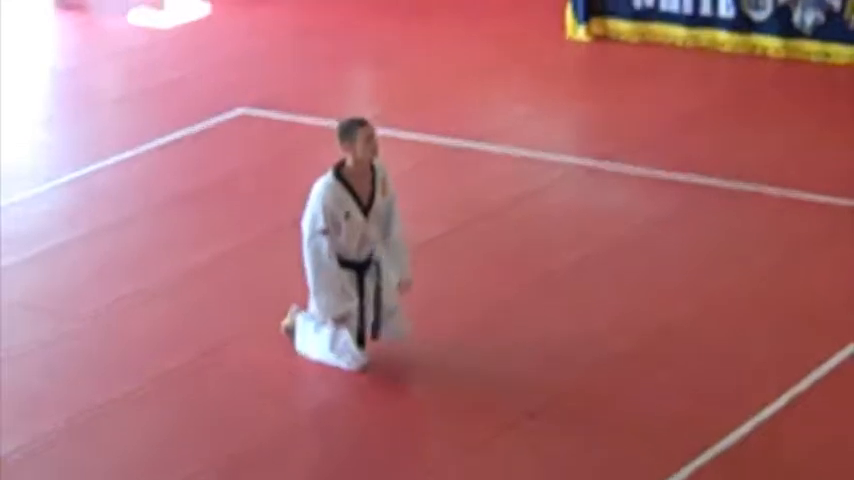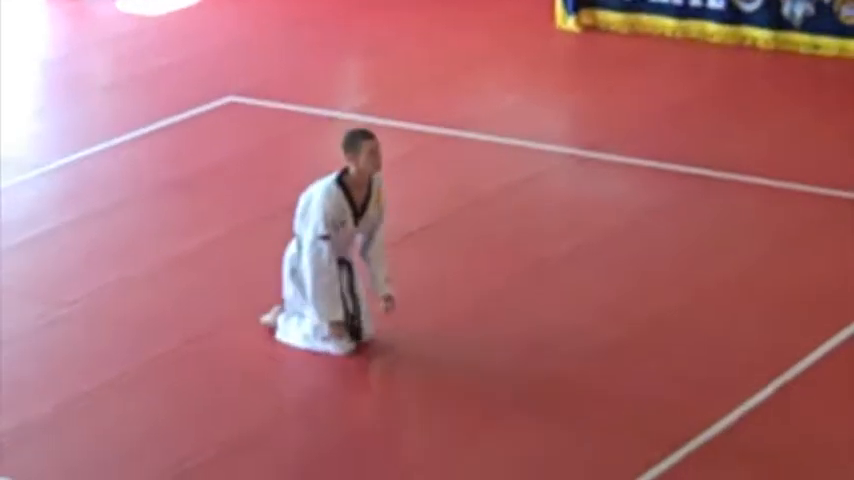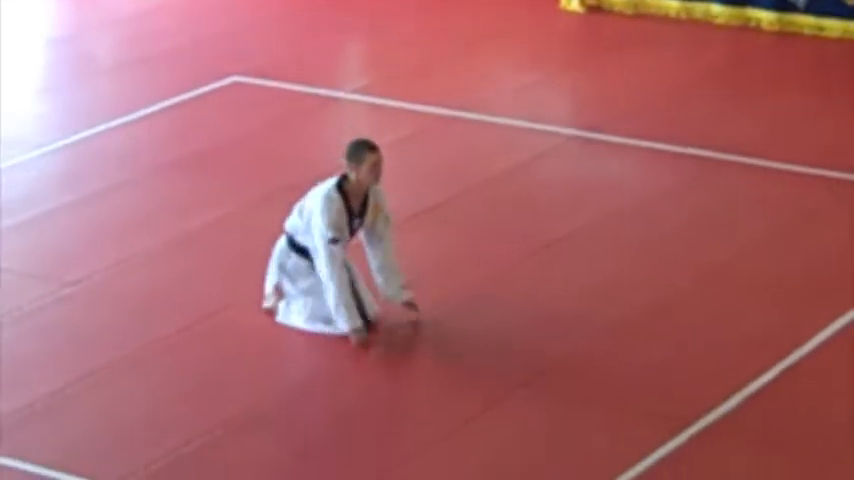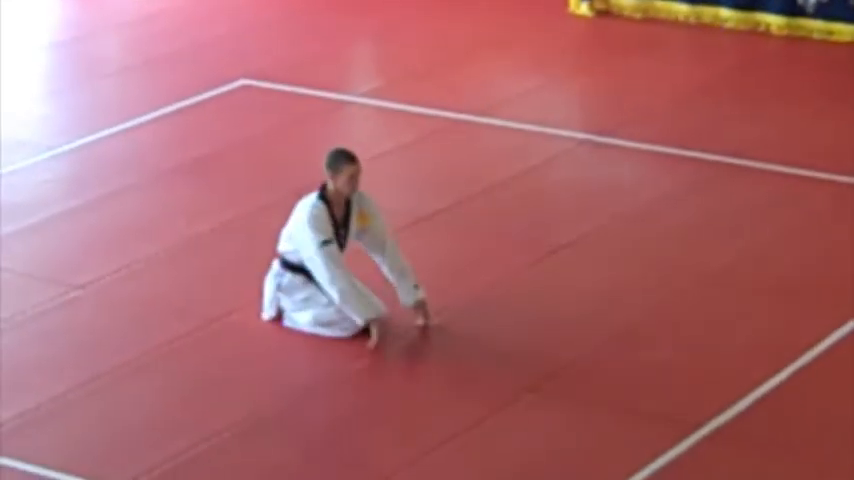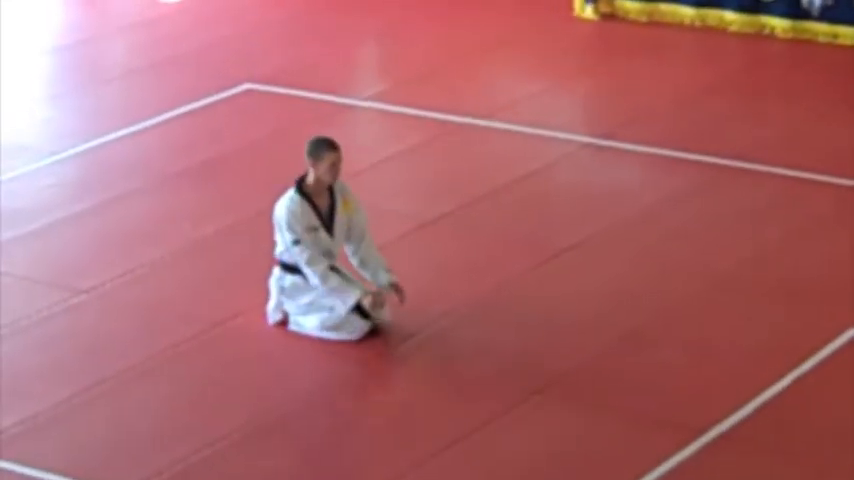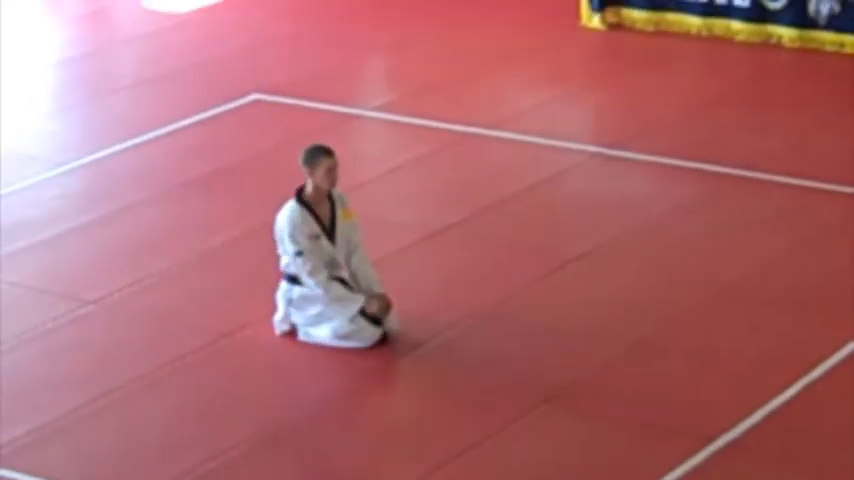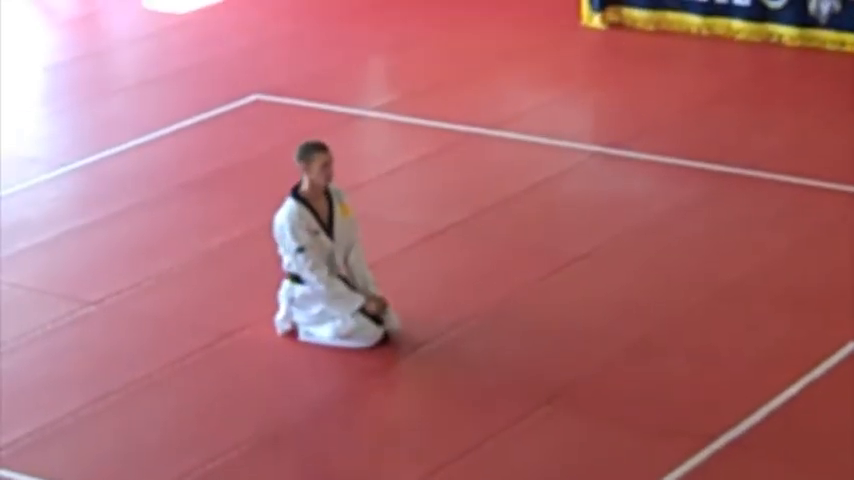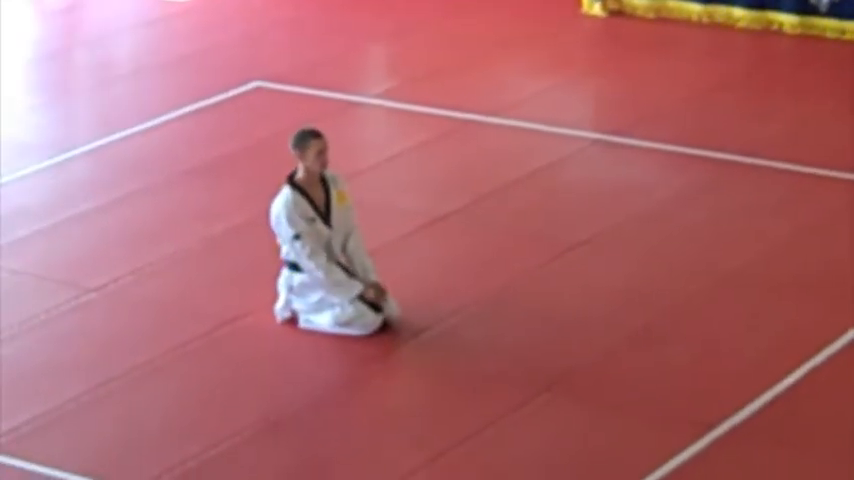
dt=0.2s
person 1, frame 1
left shoulder: (379, 174)
right shoulder: (326, 193)
left elbow: (390, 225)
right elbow: (317, 252)
left wrist: (401, 270)
right wrist: (331, 307)
left hip: (369, 265)
right hip: (336, 273)
left knee: (392, 328)
right knee: (353, 359)
right ankle: (298, 324)
person 1, frame 2
left shoulder: (374, 184)
right shoulder: (327, 198)
left elbow: (372, 239)
right elbow: (317, 259)
left wrist: (382, 287)
right wrist: (331, 317)
left hip: (340, 261)
right hip: (309, 264)
left knee: (362, 333)
right knee: (340, 343)
left ankle: (299, 304)
right ankle: (281, 320)
person 1, frame 3
left shoulder: (373, 194)
right shoulder: (326, 204)
left elbow: (380, 247)
right elbow: (331, 269)
left wrist: (401, 293)
right wrist: (351, 324)
left hip: (332, 255)
right hip: (297, 260)
left knee: (368, 315)
right knee: (342, 324)
left ankle: (302, 293)
right ankle: (283, 306)
person 1, frame 4
left shoulder: (361, 203)
right shoulder: (311, 215)
left elbow: (385, 250)
right elbow: (333, 272)
left wrist: (414, 295)
right wrist: (367, 317)
left hip: (321, 272)
right hip: (293, 278)
left knee: (376, 313)
right knee: (349, 322)
left ankle: (306, 302)
right ankle: (289, 311)
person 1, frame 5
left shoulder: (341, 192)
right shoulder: (290, 209)
left elbow: (360, 241)
right elbow: (311, 266)
left wrist: (385, 279)
right wrist: (359, 296)
left hip: (327, 270)
right hip: (296, 281)
left knee: (377, 315)
right knee: (357, 325)
right ankle: (292, 315)
person 1, frame 6
left shoulder: (339, 201)
right shoulder: (291, 220)
left elbow: (354, 252)
right elbow: (312, 278)
left wrist: (375, 292)
right wrist: (362, 303)
left hip: (335, 282)
right hip: (306, 293)
left knee: (386, 324)
right knee: (369, 333)
right ankle: (300, 324)
person 1, frame 7
left shoulder: (336, 197)
right shoulder: (290, 218)
left elbow: (352, 250)
right elbow: (313, 275)
left wrist: (370, 292)
right wrist: (362, 303)
left hip: (336, 281)
right hip: (308, 293)
left knee: (389, 323)
right knee: (370, 332)
right ankle: (301, 324)
person 1, frame 8
left shoulder: (333, 183)
right shoulder: (287, 206)
left elbow: (351, 236)
right elbow: (312, 262)
left wrist: (369, 279)
right wrist: (360, 290)
left hip: (335, 269)
right hip: (308, 280)
left knee: (389, 310)
right knee: (369, 320)
right ankle: (300, 309)
